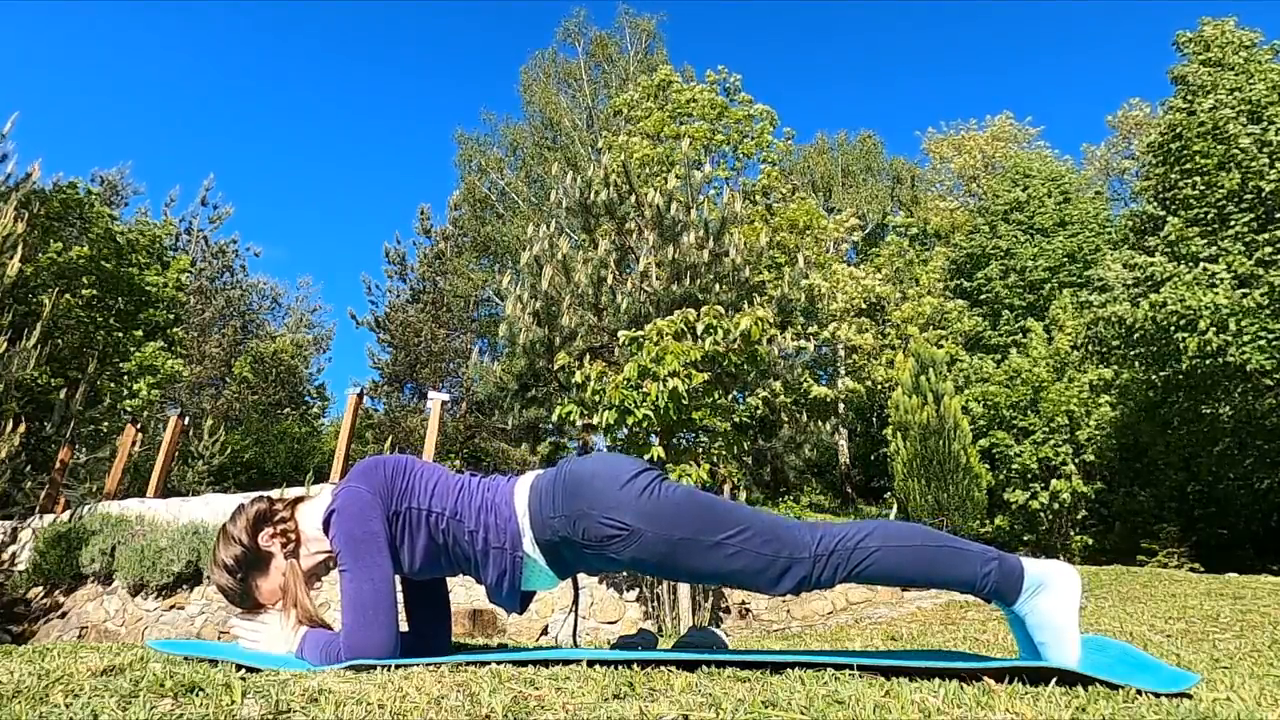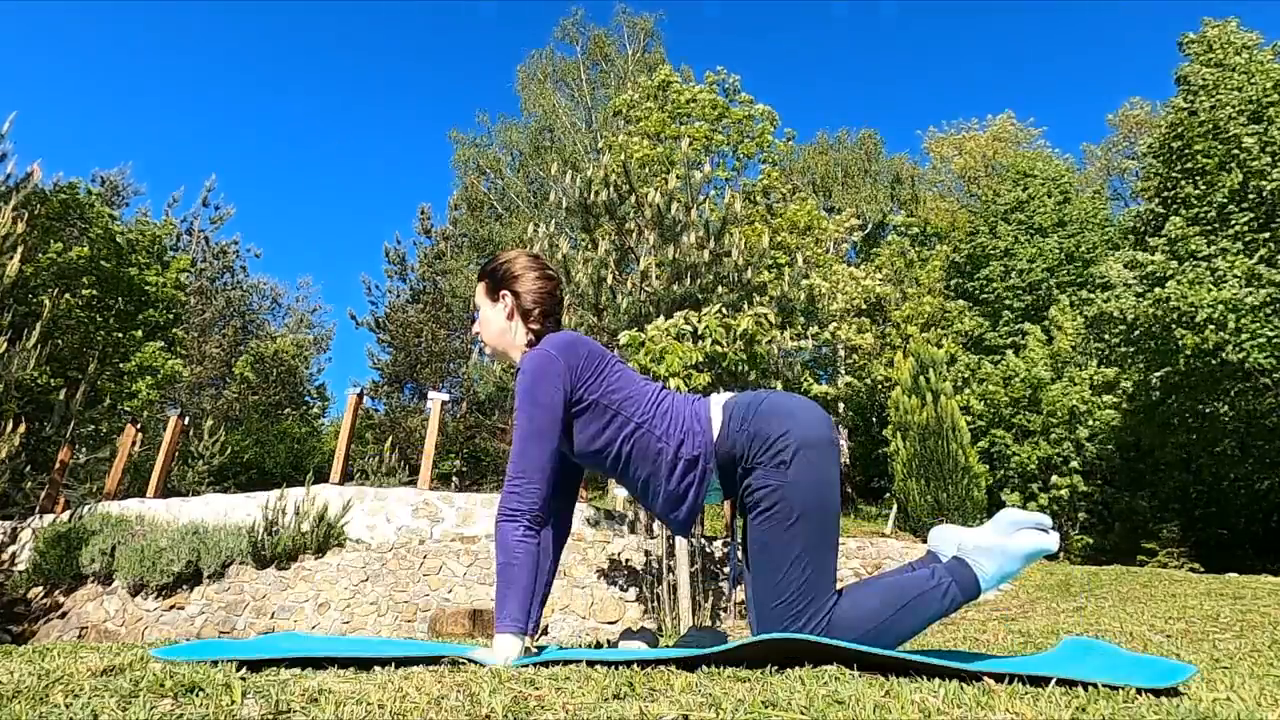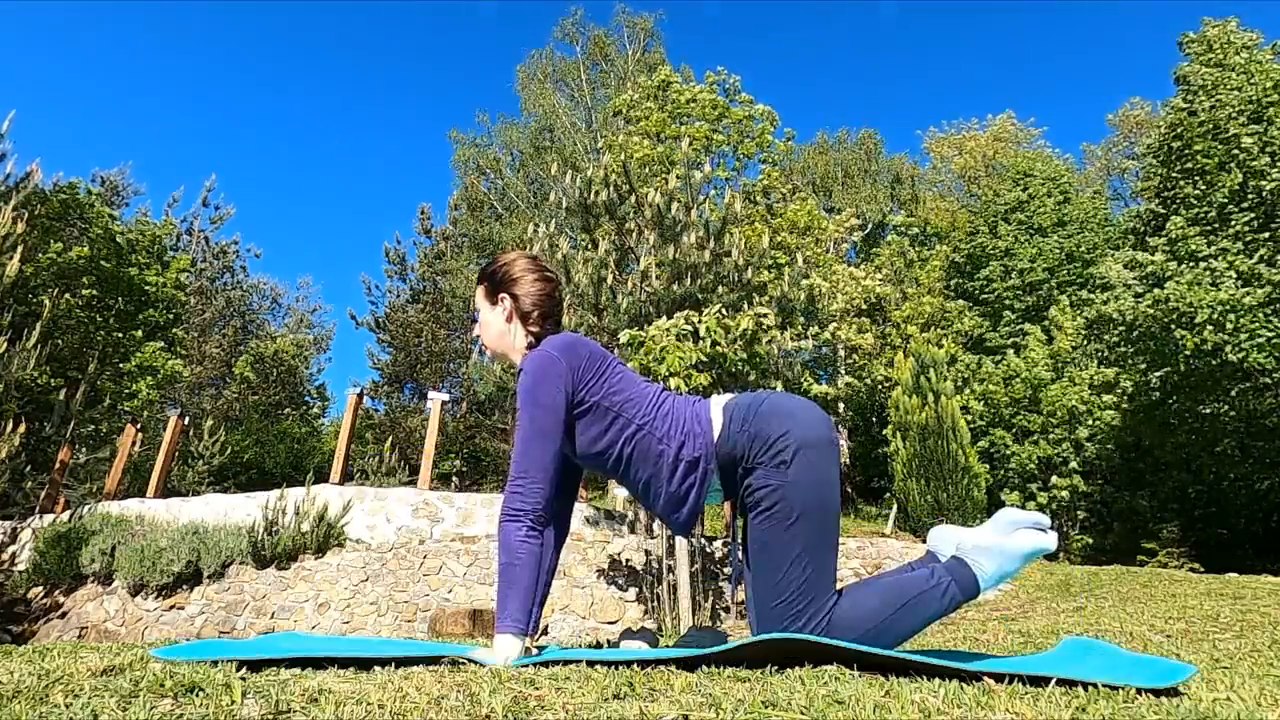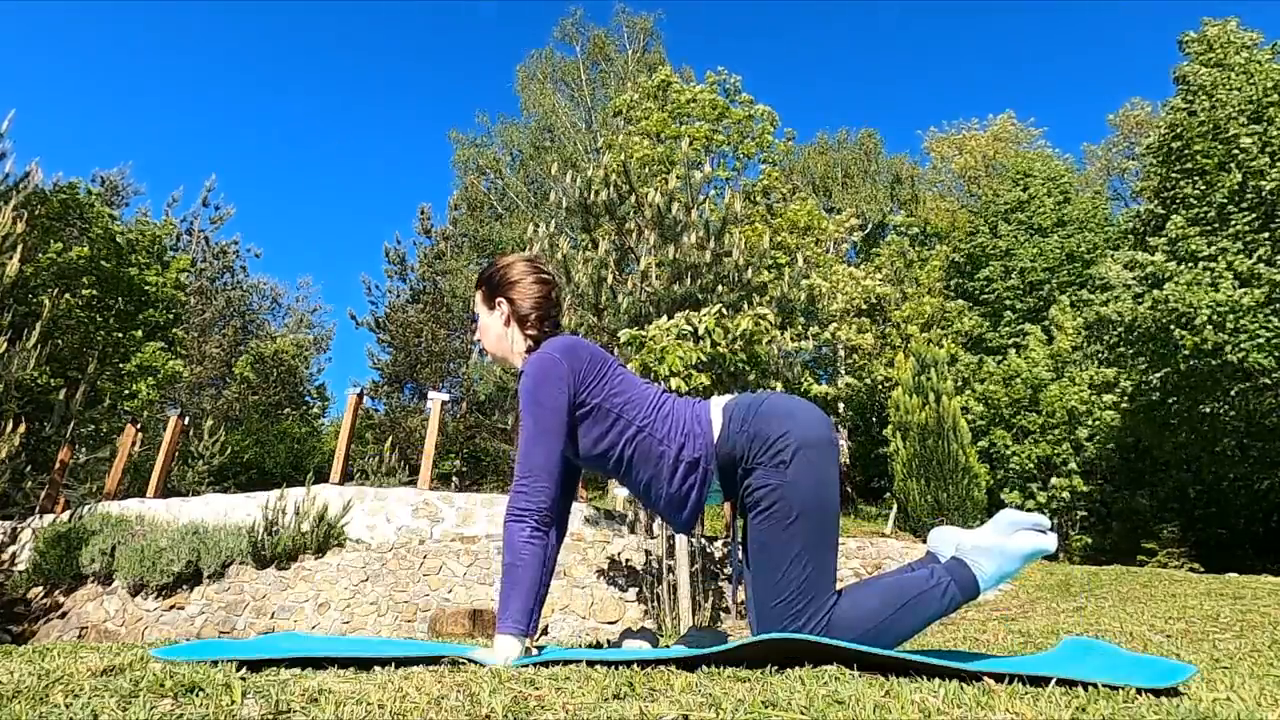
dt=0.2s
person 1, frame 1
left shoulder: (359, 497)
right shoulder: (408, 510)
left elbow: (384, 624)
right elbow: (421, 628)
left wrist: (299, 642)
right wrist: (314, 633)
left hip: (626, 518)
right hip: (602, 509)
left knee: (815, 555)
left ankle: (1021, 578)
person 1, frame 2
left shoulder: (551, 359)
right shoulder: (555, 378)
left elbow: (522, 509)
right elbow: (551, 517)
left wrist: (506, 642)
right wrist: (520, 633)
left hip: (775, 441)
right hip: (765, 450)
left knee: (803, 636)
right knee: (793, 632)
left ankle: (969, 565)
right ankle: (948, 557)
person 1, frame 3
left shoulder: (551, 361)
right shoulder: (557, 375)
left elbow: (525, 509)
right elbow: (551, 516)
left wrist: (508, 641)
right wrist: (520, 630)
left hip: (776, 441)
right hip: (764, 448)
left knee: (803, 637)
right knee: (790, 628)
left ankle: (971, 566)
right ankle: (947, 557)
person 1, frame 4
left shoulder: (550, 364)
right shoulder: (559, 374)
left elbow: (531, 511)
right elbow: (550, 513)
left wrist: (508, 640)
right wrist: (519, 633)
left hip: (776, 443)
right hip: (764, 448)
left knee: (803, 636)
right knee: (787, 628)
left ankle: (967, 569)
right ankle: (947, 559)
